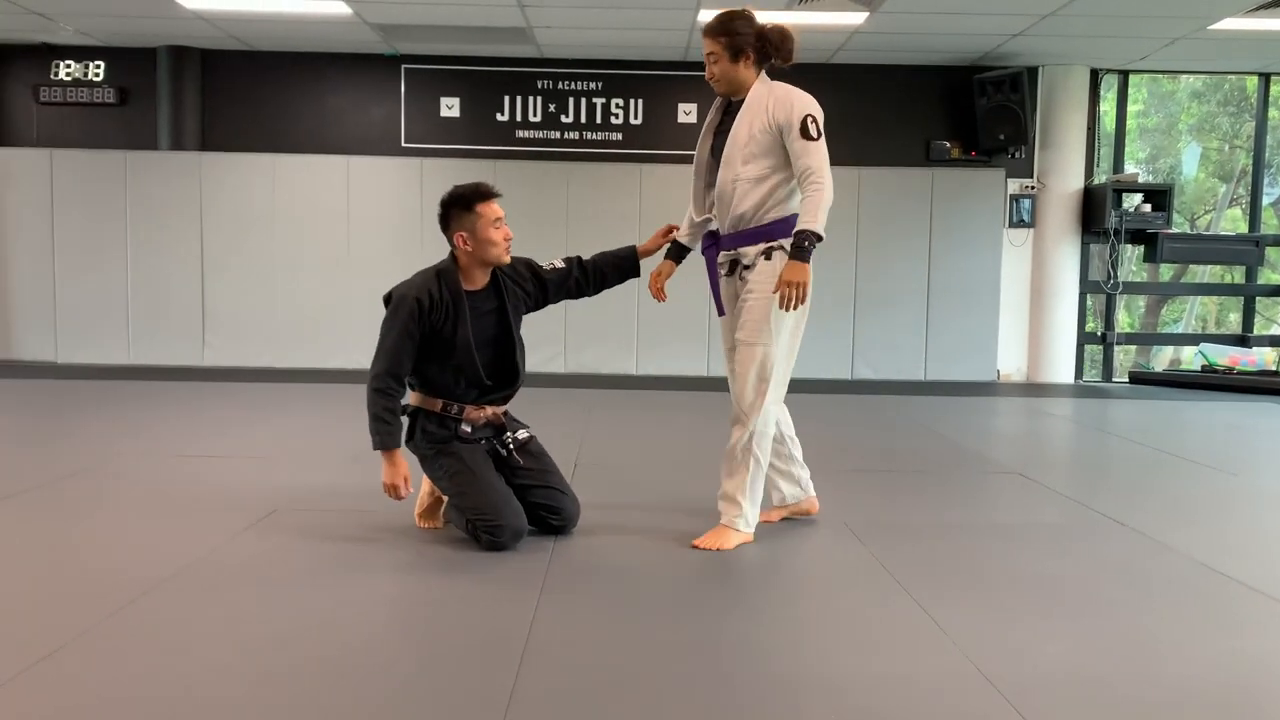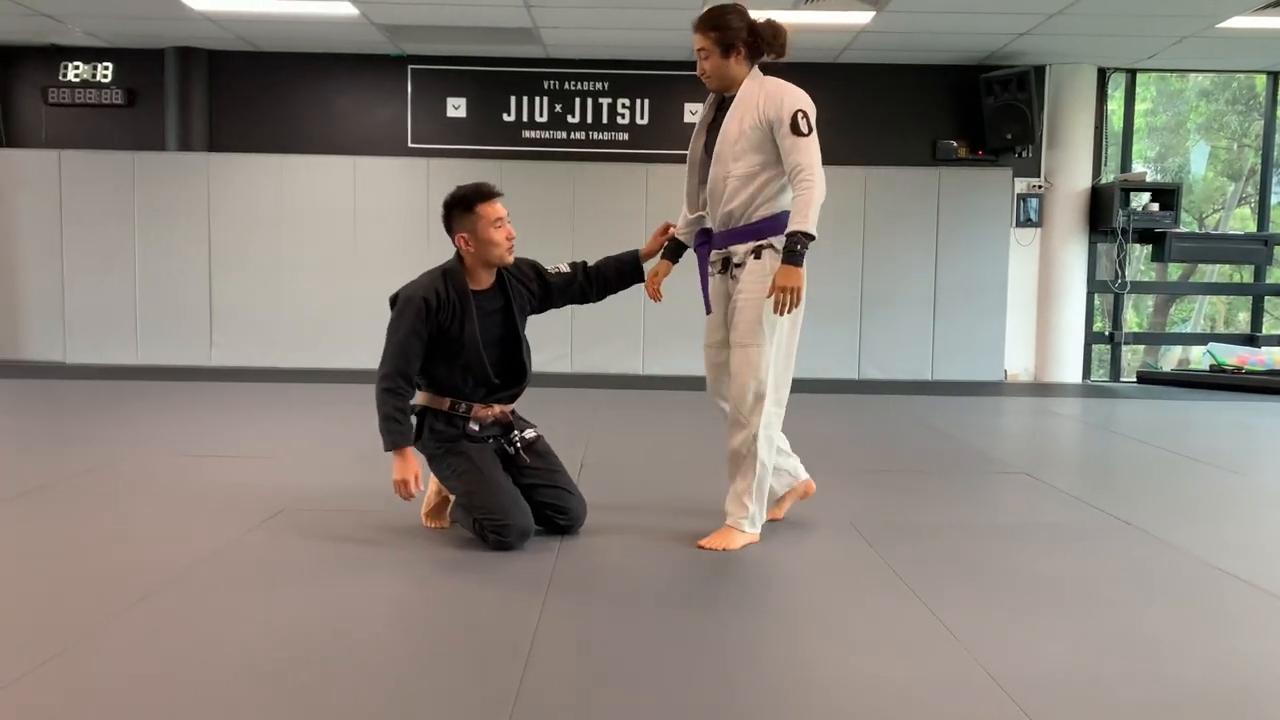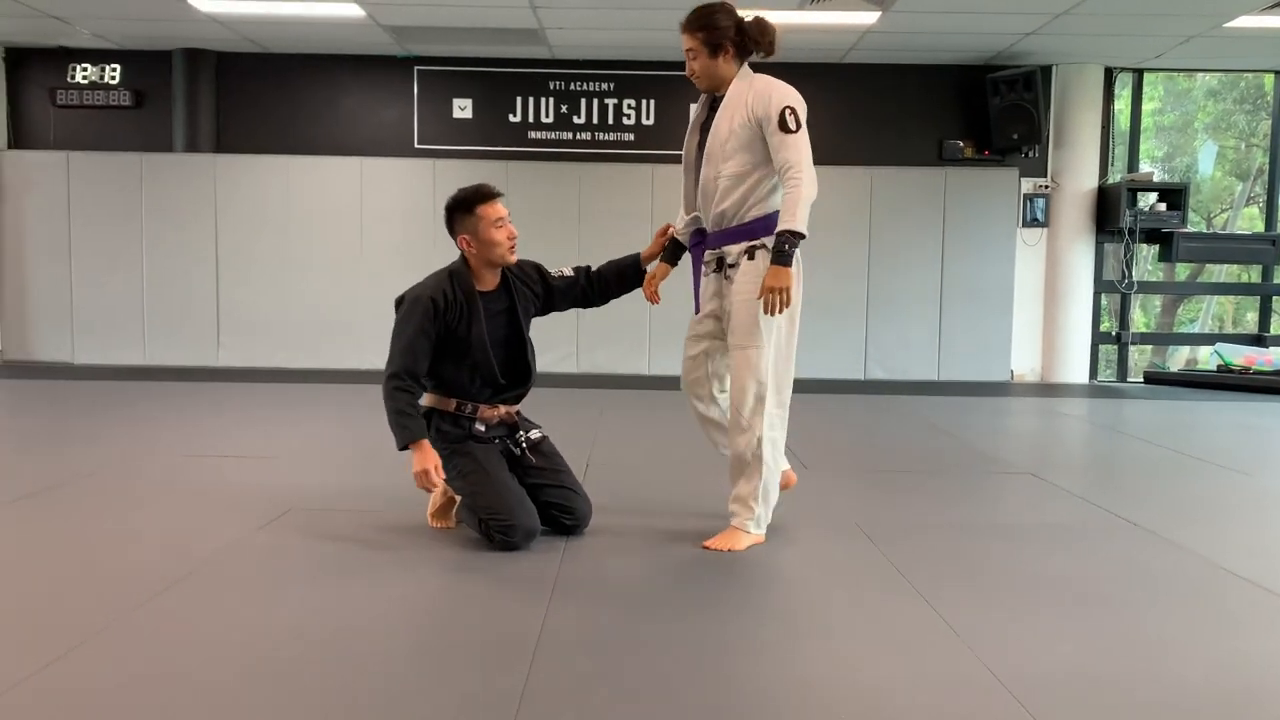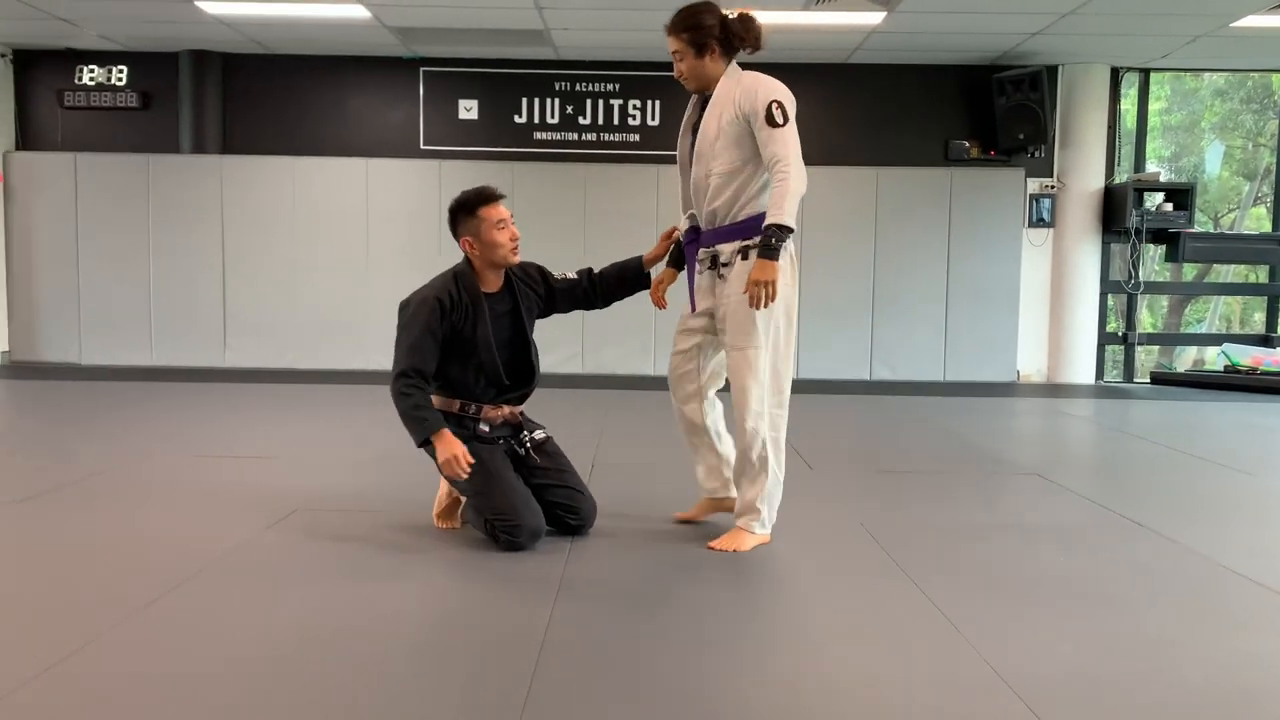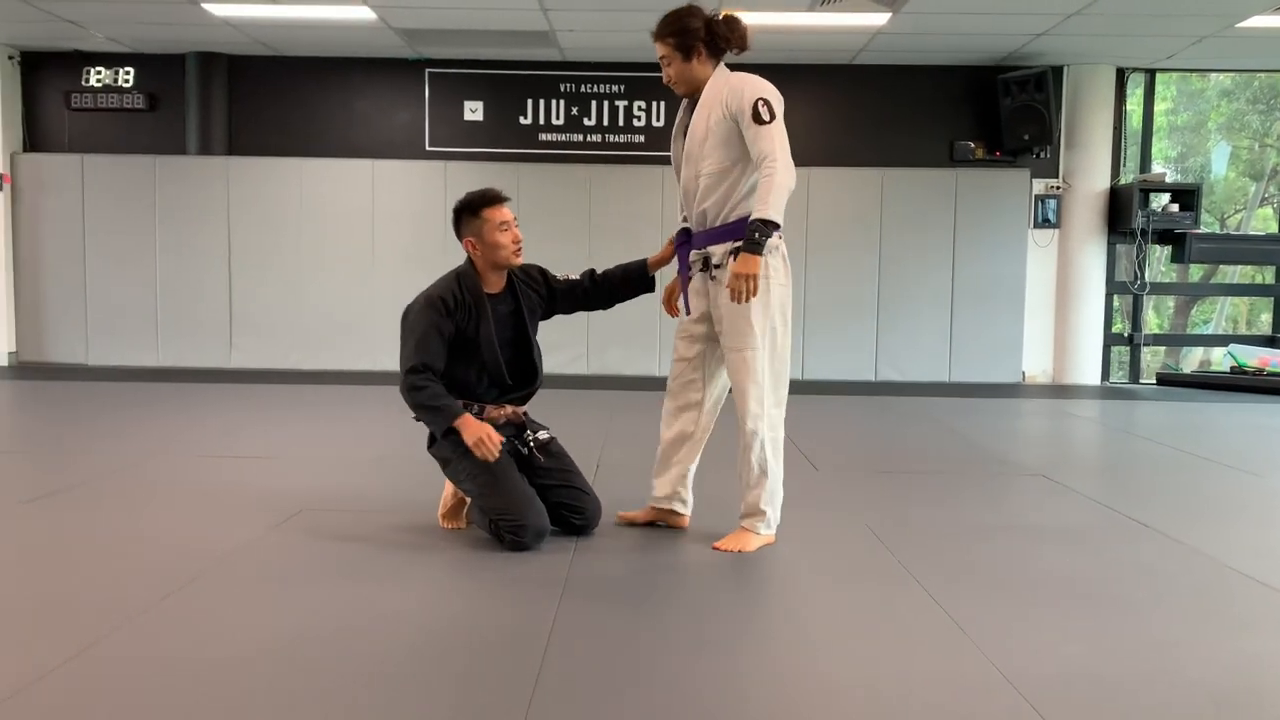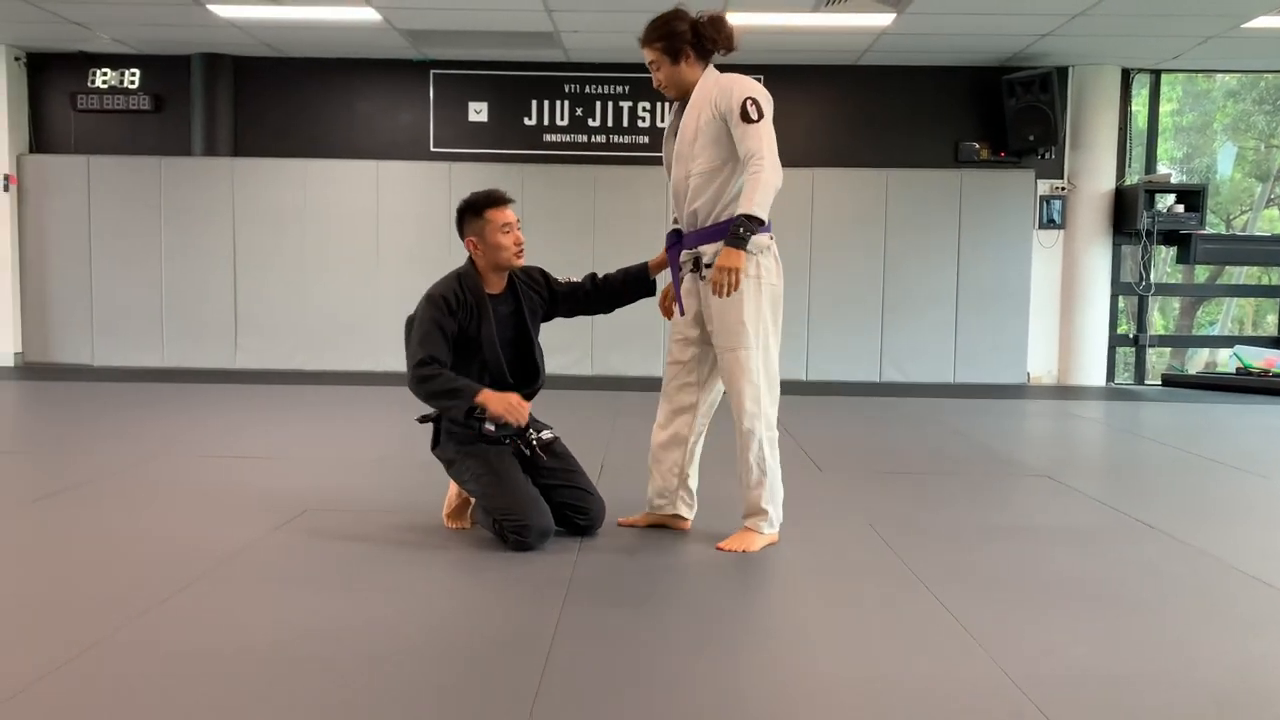
dt=0.1s
person 1, frame 1
left shoulder: (790, 103)
right shoulder: (723, 115)
left elbow: (818, 185)
right elbow: (707, 200)
left wrist: (800, 254)
right wrist: (672, 256)
left hip: (773, 257)
right hip: (732, 263)
left knee: (754, 391)
right knee: (754, 390)
left ankle: (737, 518)
right ankle: (796, 493)
person 1, frame 2
left shoulder: (782, 98)
right shoulder: (717, 110)
left elbow: (809, 182)
left wrist: (793, 258)
right wrist: (668, 255)
left hip: (766, 256)
right hip: (724, 260)
left knee: (751, 392)
right knee: (726, 386)
left ankle: (743, 519)
right ankle: (789, 477)
person 1, frame 3
left shoulder: (772, 96)
right shoulder: (710, 109)
left elbow: (800, 181)
left wrist: (782, 259)
right wrist: (667, 257)
left hip: (760, 260)
right hip: (717, 261)
left knee: (755, 390)
right knee: (699, 379)
left ankle: (750, 518)
right ankle: (770, 471)
person 1, frame 4
left shoulder: (760, 92)
right shoulder: (702, 107)
left elbow: (788, 174)
left wrist: (769, 252)
right wrist: (673, 263)
left hip: (752, 256)
right hip: (712, 260)
left knee: (755, 390)
right knee: (686, 374)
left ankle: (755, 518)
right ankle: (721, 485)
person 1, frame 5
left shoulder: (748, 92)
right shoulder: (694, 110)
left elbow: (778, 172)
left wrist: (754, 248)
right wrist: (681, 272)
left hip: (747, 259)
right hip: (706, 262)
left knee: (755, 392)
right knee: (687, 387)
left ankle: (760, 520)
right ankle: (670, 501)
person 1, frame 6
left shoulder: (736, 92)
right shoulder: (686, 112)
left elbow: (764, 169)
left wrist: (738, 243)
right wrist: (677, 275)
left hip: (739, 258)
right hip: (698, 263)
left knee: (748, 392)
right knee: (682, 388)
left ankle: (763, 519)
right ankle: (672, 503)
person 2, frame 1
left shoulder: (515, 277)
right shoulder: (418, 298)
left elbow: (581, 276)
right elbow: (385, 379)
left wrist: (646, 250)
right wrist: (391, 456)
left hip: (498, 425)
right hip: (443, 432)
left knee: (562, 516)
right knee: (505, 531)
left ankle: (469, 487)
right ankle: (445, 496)
person 2, frame 2
left shoulder: (520, 277)
right shoulder: (426, 297)
left elbow: (585, 281)
right elbow: (394, 379)
left wrist: (647, 253)
right wrist: (402, 453)
left hip: (505, 424)
right hip: (451, 431)
left knee: (568, 516)
right knee: (512, 530)
left ankle: (475, 487)
right ankle: (453, 497)
person 2, frame 3
left shoulder: (524, 279)
right shoulder: (432, 298)
left elbow: (588, 286)
right elbow: (400, 380)
left wrist: (650, 255)
right wrist: (419, 446)
left hip: (510, 424)
right hip: (457, 431)
left knee: (574, 516)
right knee: (518, 530)
left ankle: (480, 489)
right ankle: (457, 495)
person 2, frame 4
left shoulder: (527, 281)
right shoulder: (438, 299)
left elbow: (591, 289)
right elbow: (408, 379)
left wrist: (653, 258)
right wrist: (440, 437)
left hip: (514, 425)
right hip: (463, 432)
left knee: (579, 516)
right knee: (523, 530)
left ankle: (488, 490)
right ankle: (463, 496)
person 2, frame 5
left shoulder: (529, 282)
right shoulder: (442, 300)
left elbow: (593, 290)
right elbow: (416, 380)
left wrist: (659, 261)
right wrist: (464, 422)
left hip: (517, 425)
right hip: (466, 432)
left knee: (584, 516)
right knee: (527, 530)
left ankle: (493, 490)
right ankle: (468, 496)
person 2, frame 6
left shoulder: (530, 284)
right shoulder: (445, 300)
left elbow: (594, 294)
right elbow: (423, 375)
left wrist: (660, 264)
right wrist: (487, 397)
left hip: (521, 426)
right hip: (467, 433)
left knee: (588, 516)
right knee: (531, 530)
left ankle: (493, 489)
right ankle: (473, 497)
